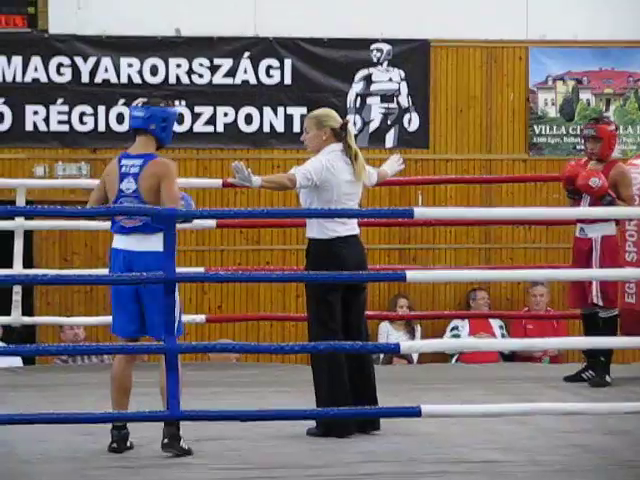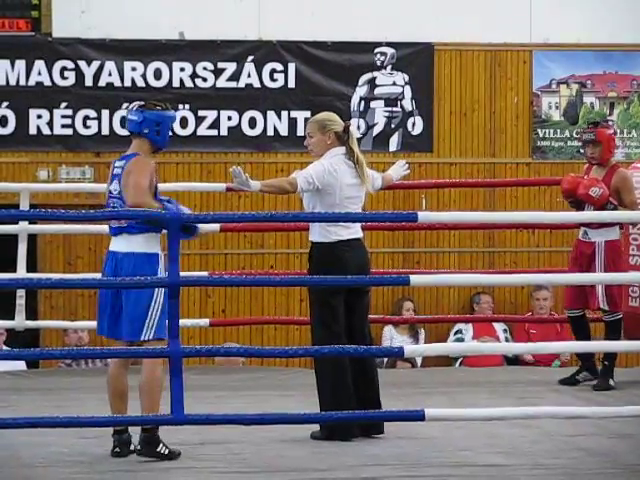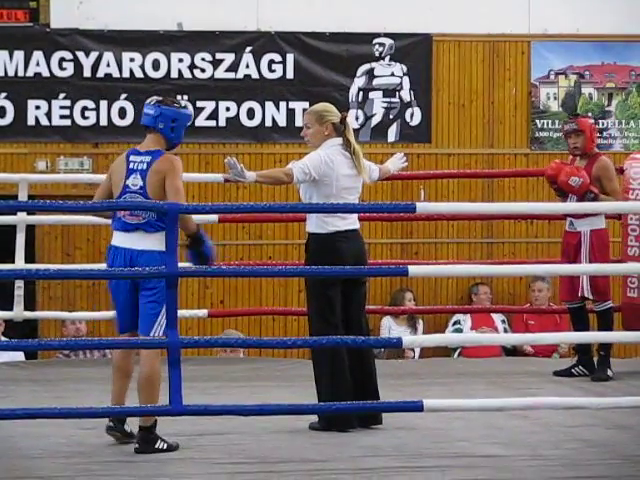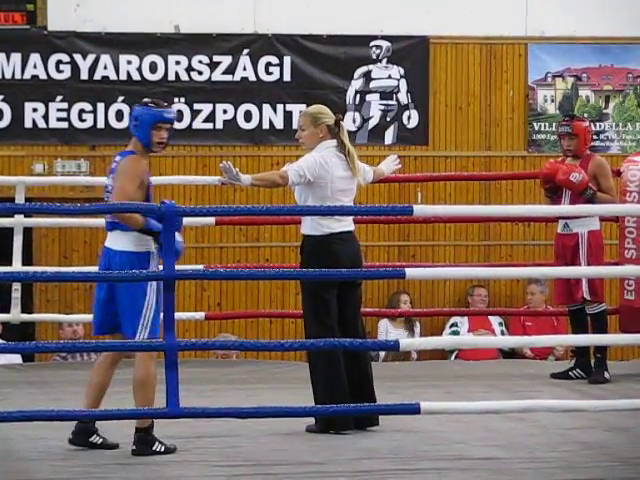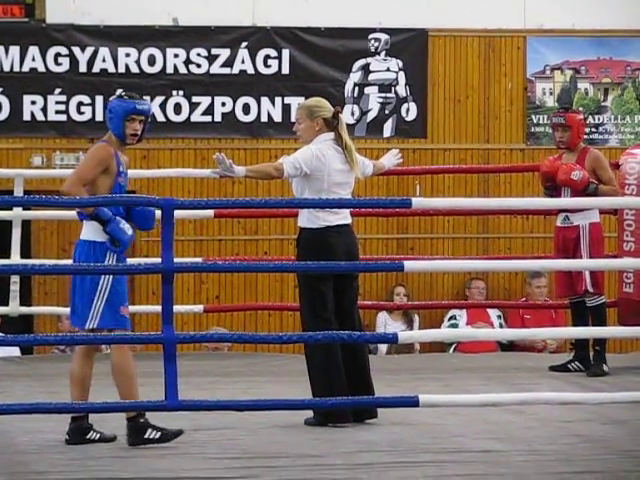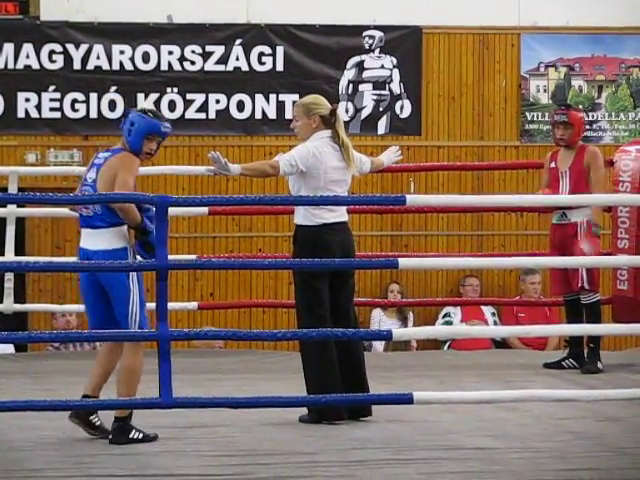
dt=0.5s
person 1, frame 1
left shoulder: (114, 166)
right shoulder: (163, 166)
left elbow: (92, 209)
right elbow: (176, 212)
right wrist: (179, 207)
left hip: (122, 256)
right hip: (155, 258)
left knee: (126, 347)
left ankle: (119, 432)
right ankle: (171, 431)
person 1, frame 2
left shoulder: (119, 164)
right shoulder: (143, 163)
right elbow: (142, 204)
left hip: (117, 257)
right hip: (144, 259)
left knee: (122, 350)
right knee: (153, 349)
left ankle: (121, 436)
right ankle: (149, 436)
person 1, frame 3
left shoulder: (122, 161)
right shoulder: (169, 162)
left elbow: (98, 205)
right elbow: (179, 211)
right wrist: (198, 240)
left hip: (121, 253)
right hip: (155, 257)
left knee: (127, 338)
right knee: (152, 345)
left ankle: (118, 419)
right ankle: (146, 433)
person 1, frame 4
left shoulder: (123, 160)
right shoulder: (136, 164)
right elbow: (119, 209)
left wrist: (154, 216)
right wrist: (157, 230)
left hip: (114, 255)
right hip: (135, 259)
left knee: (115, 347)
right knee: (146, 348)
left ankle: (84, 428)
right ankle: (144, 435)
person 1, frame 5
left shoulder: (120, 159)
right shoulder: (103, 151)
right elbow: (70, 188)
left wrist: (129, 213)
right wrist: (105, 218)
left hip: (99, 248)
right hip: (101, 250)
left knee: (88, 340)
right knee: (118, 335)
left ankle: (78, 425)
right ankle: (137, 423)
person 1, frame 6
left shoulder: (99, 158)
right shoulder: (127, 160)
left elbow: (76, 202)
right elbow: (122, 203)
right wrist: (144, 231)
left hip: (87, 251)
right hip: (114, 254)
left knee: (115, 335)
right knee: (135, 338)
left ankle: (86, 404)
right ankle: (122, 425)
person 2, frame 1
left shoulder: (322, 163)
right shoulder: (355, 164)
left elbow: (290, 180)
right elbow: (377, 175)
left wrist: (255, 181)
right wrist: (391, 167)
left hip: (326, 253)
right hip: (353, 251)
left knee: (326, 335)
right knee: (355, 331)
left ankle: (335, 421)
right ankle: (364, 415)
person 2, frame 2
left shoulder: (324, 168)
right shoulder: (357, 167)
left elbow: (290, 184)
right elbow: (382, 179)
left wrist: (254, 185)
right wrist: (396, 172)
left hip: (329, 256)
right hip: (357, 254)
left knee: (330, 339)
right knee: (359, 335)
left ankle: (338, 424)
right ankle: (368, 419)
person 2, frame 3
left shoulder: (321, 158)
right shoulder: (354, 158)
left elbow: (287, 175)
right elbow: (379, 172)
left wrist: (249, 176)
right wrist: (393, 165)
left hip: (326, 247)
right hip: (353, 245)
left knee: (327, 329)
right knee: (356, 325)
left ankle: (337, 415)
right ankle: (366, 409)
person 2, frame 4
left shoulder: (316, 160)
right shoulder: (348, 160)
left elbow: (282, 178)
right elbow: (372, 173)
left wrist: (245, 179)
right wrist: (387, 167)
left hip: (322, 249)
right hip: (349, 247)
left knee: (323, 331)
right knee: (351, 328)
left ankle: (334, 417)
right ankle: (362, 411)
person 2, frame 5
left shoulder: (313, 153)
right shoulder: (346, 153)
left elbow: (277, 169)
right elbow: (372, 167)
left wrist: (238, 171)
right wrist: (387, 162)
left hip: (317, 242)
right hip: (345, 240)
left knee: (320, 323)
right knee: (348, 319)
left ankle: (332, 410)
right ankle: (360, 404)
person 2, frame 6
left shoulder: (309, 151)
right shoulder: (343, 151)
left elbow: (272, 167)
right elbow: (371, 164)
left wrist: (234, 169)
right wrist: (388, 158)
left hip: (313, 239)
right hip: (341, 237)
left knee: (315, 321)
right knee: (343, 318)
left ankle: (326, 407)
right ankle: (355, 402)
person 3, frame 1
left shoulder: (618, 170)
right shoulder: (583, 165)
left wrist: (606, 196)
right wrist: (571, 190)
left hip: (603, 238)
right hip: (581, 237)
left knee: (605, 301)
right knee: (585, 303)
left ankle: (604, 366)
right ankle: (592, 363)
person 3, frame 2
right shoulder: (587, 170)
left wrist: (608, 204)
right wrist: (573, 200)
left hip: (607, 243)
right hip: (584, 242)
left knee: (610, 306)
right knee: (574, 306)
left ankle: (607, 370)
right ankle: (587, 366)
person 3, frame 3
left shoulder: (601, 163)
right shoulder: (571, 161)
left elbow: (618, 203)
left wrist: (588, 192)
right wrist: (559, 188)
left hip: (592, 232)
right hip: (571, 231)
left knee: (599, 295)
right knee: (572, 297)
left ankle: (604, 360)
right ankle: (584, 360)
person 3, frame 4
left shoulder: (597, 163)
right shoulder: (560, 164)
left elbow: (614, 202)
left wrist: (586, 190)
right wrist: (549, 188)
left hip: (587, 234)
right hip: (564, 234)
left knee: (592, 297)
right knee: (572, 300)
left ankle: (601, 363)
right ankle: (582, 363)
person 3, frame 5
left shoulder: (593, 156)
right shoulder: (556, 160)
left elbow: (615, 191)
left wrist: (587, 185)
right wrist: (548, 185)
left hip: (586, 226)
right hip: (563, 227)
left knee: (592, 289)
right knee: (572, 293)
left ankle: (599, 356)
right ankle: (580, 355)
person 3, frame 6
left shoulder: (591, 154)
right shoulder: (551, 157)
left elbow: (598, 193)
right elbow: (546, 191)
left wrist: (593, 230)
left hip: (582, 224)
right hip: (558, 226)
left knee: (587, 288)
right knee: (567, 291)
left ankle: (594, 354)
right ankle: (575, 353)
